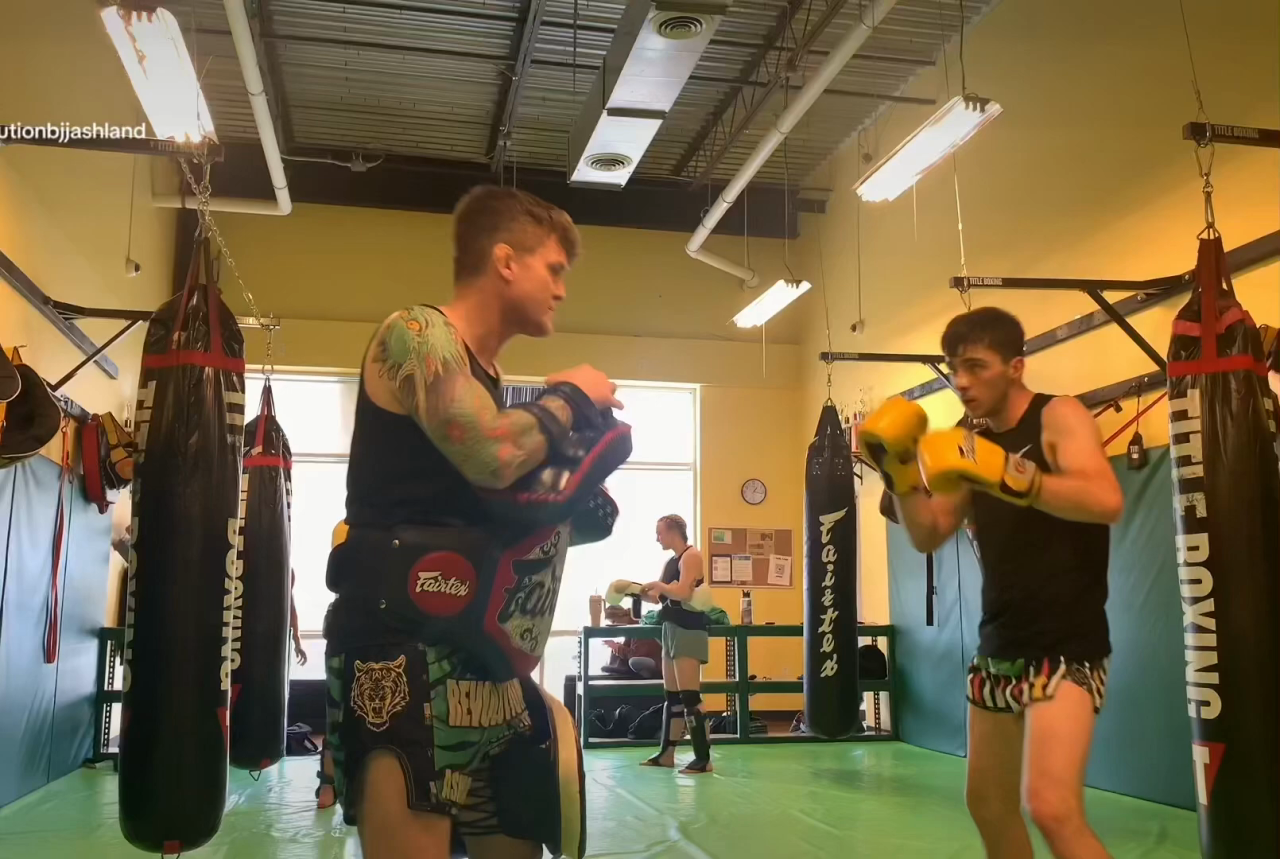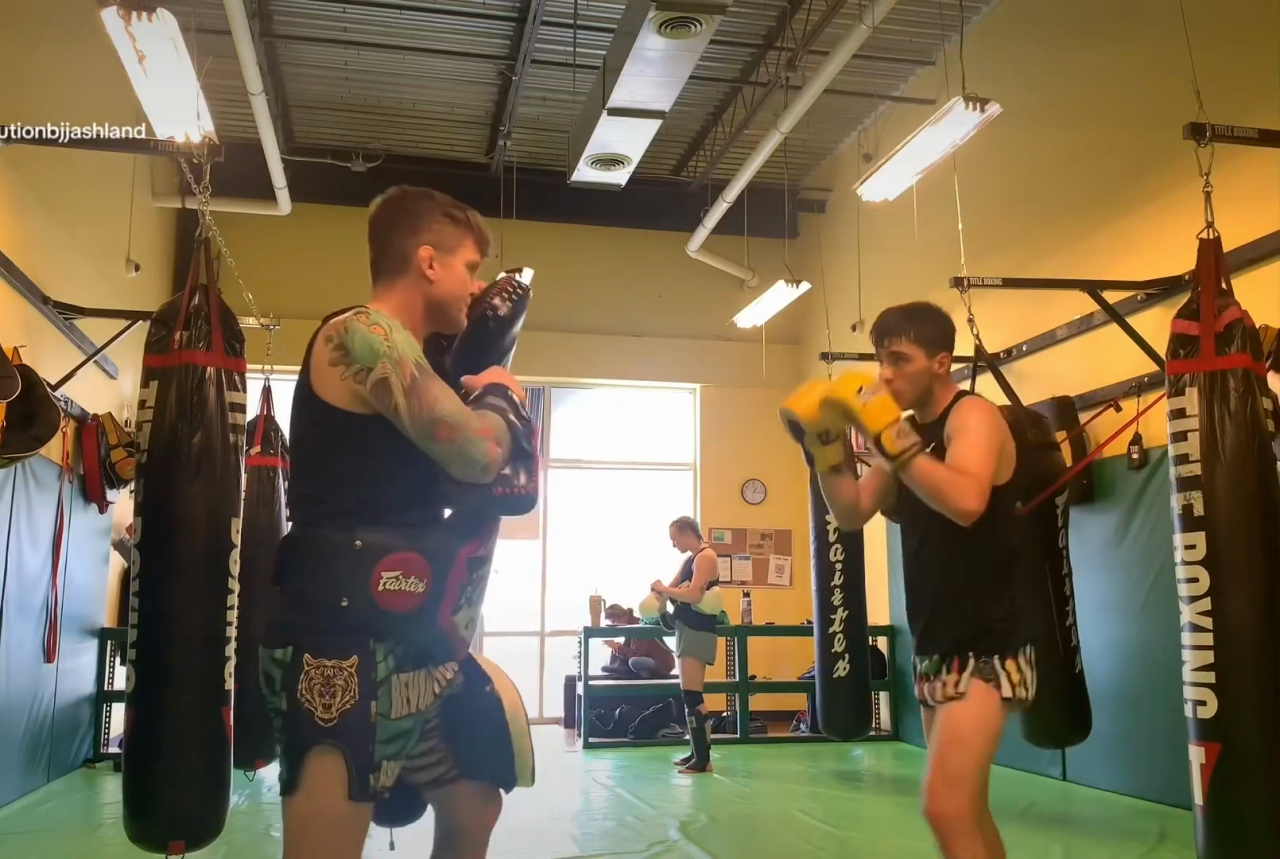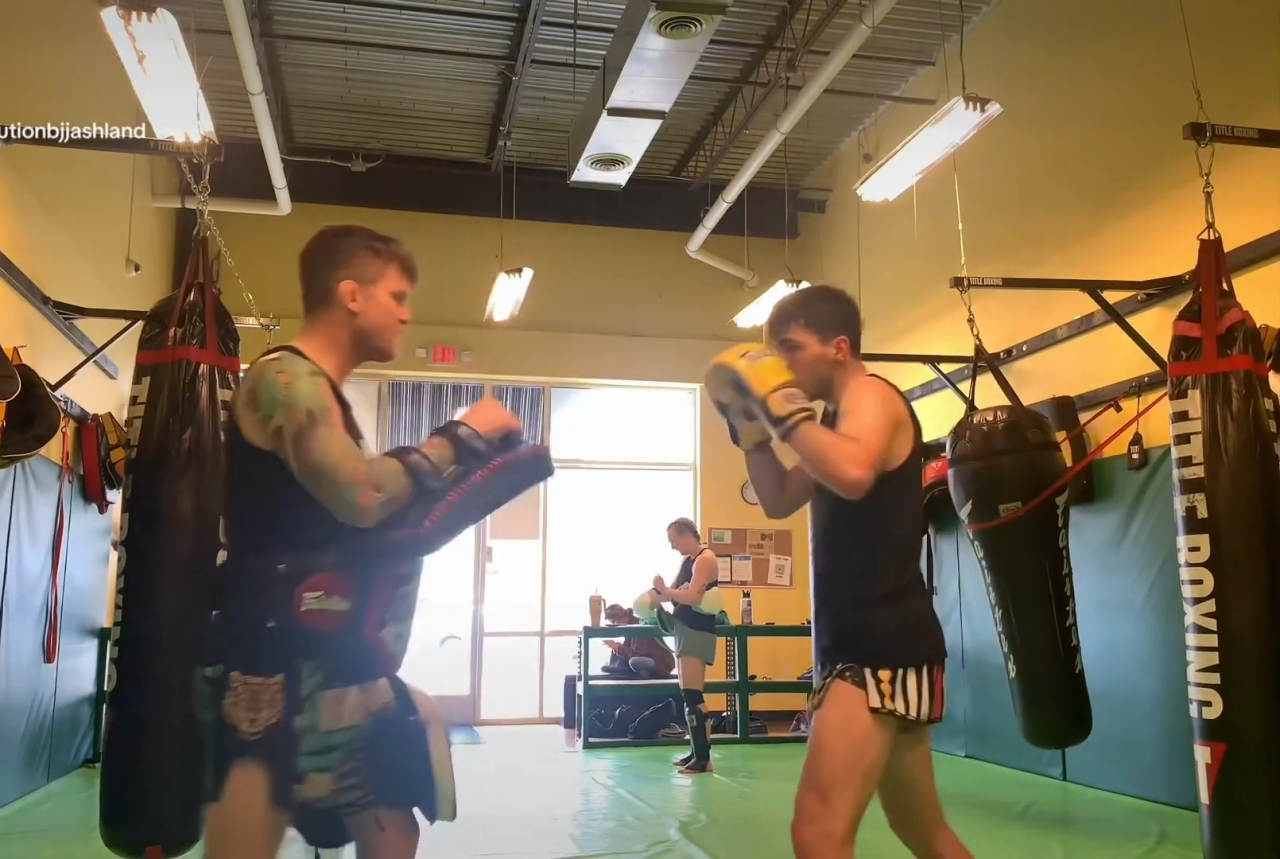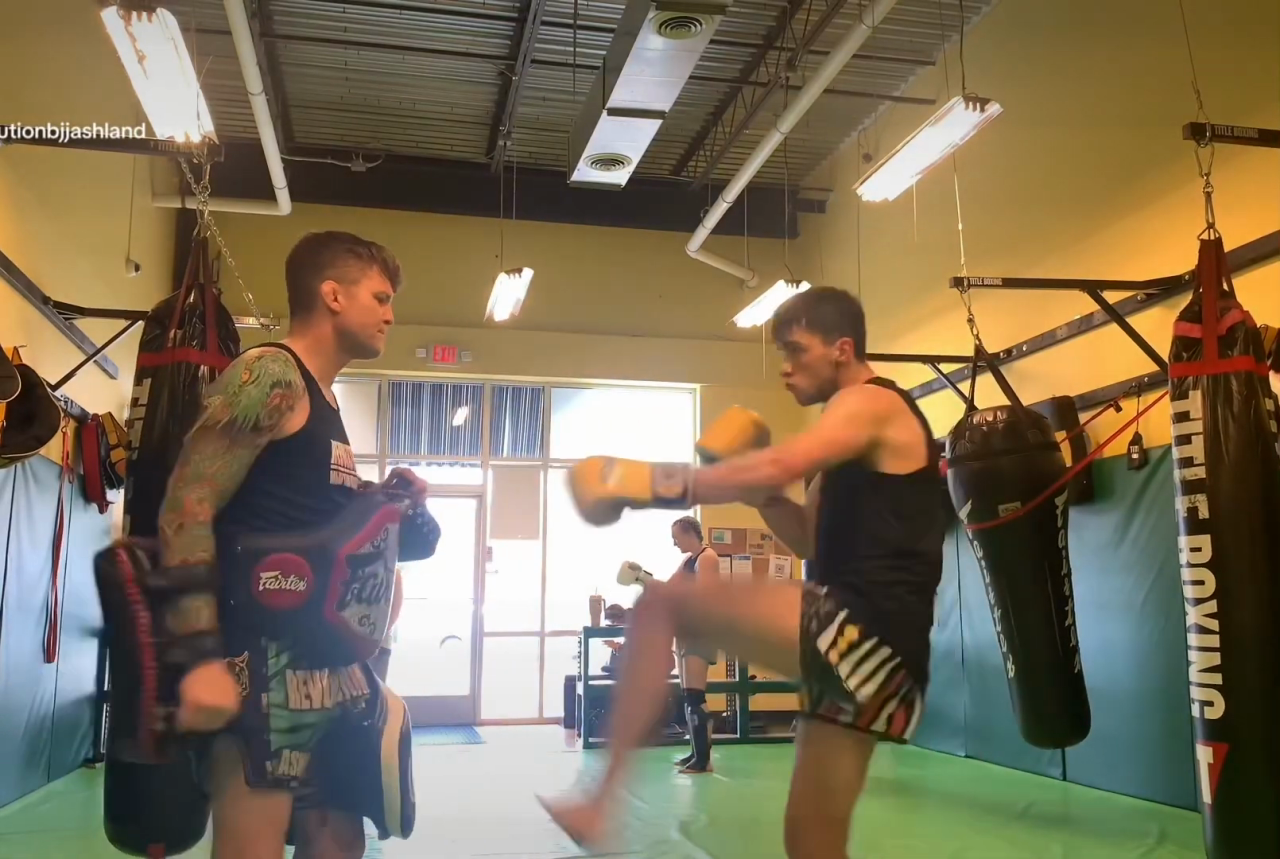
dt=0.7s
person 1, frame 1
left shoulder: (484, 374)
right shoulder: (419, 333)
right elbow: (492, 456)
right wrist: (570, 395)
left hip: (478, 654)
right hip: (405, 649)
person 1, frame 2
left shoulder: (394, 351)
right shoulder: (362, 333)
right elbow: (477, 454)
left wrist: (476, 370)
right wrist: (500, 392)
left hip: (400, 637)
right hip: (343, 639)
person 1, frame 3
left shoulder: (323, 394)
right shoulder: (281, 379)
right elbow: (361, 499)
right wrist: (461, 436)
left hip: (335, 663)
right hip: (276, 665)
person 1, frame 4
left shoulder: (321, 398)
right shoulder: (267, 377)
right elbow: (186, 511)
right wrist: (198, 657)
left hip: (319, 660)
right hip: (263, 653)
person 2, frame 1
left shoulder: (1062, 417)
right shoulder: (975, 443)
left elbow: (1107, 501)
right elbow: (929, 534)
left wrist: (1004, 474)
right wrist: (900, 469)
left hip: (1067, 646)
right hip: (1000, 648)
left knee: (1051, 807)
right knee: (987, 803)
person 2, frame 2
left shoulder: (974, 416)
right shoulder: (912, 431)
left elbow: (967, 502)
right elbow: (852, 513)
left wrist: (885, 433)
right wrist: (823, 443)
left hip: (985, 645)
right hip: (938, 646)
left knee: (949, 806)
right knee: (955, 803)
person 2, frame 3
left shoulder: (871, 397)
right shoulder: (837, 420)
left elbow: (851, 475)
right elbow: (778, 500)
left wrist: (788, 409)
right wrist: (749, 425)
left hip: (881, 650)
right hip: (873, 648)
person 2, frame 4
left shoulder: (869, 405)
right shoulder: (873, 422)
left elbow: (773, 469)
right elbow: (808, 538)
left wrist: (652, 483)
right wrist: (748, 477)
left hip: (853, 627)
right hip: (880, 653)
left knee: (662, 605)
left ankle: (600, 800)
person 3, frame 1
left shoulder: (691, 556)
right shoulder: (671, 562)
left elbow: (683, 593)
right elbow: (656, 596)
left wrist: (656, 585)
left hip: (689, 632)
right hip: (672, 631)
left knee: (689, 696)
right knee: (672, 695)
left ankle: (703, 759)
right ankle: (666, 753)
person 3, frame 2
left shoulder: (706, 557)
right shoulder: (690, 560)
left elbow: (694, 595)
right elbow: (673, 589)
left wrist: (664, 589)
right wrist: (660, 591)
left hip: (698, 633)
right hip: (686, 631)
left knee: (692, 696)
right knee: (689, 696)
left ankle: (704, 759)
right ankle: (697, 752)
person 3, frame 3
left shoulder: (705, 559)
right shoulder: (688, 561)
left elbow: (692, 597)
right elbow: (674, 593)
left wrist: (665, 591)
right wrist: (658, 593)
left hip: (698, 632)
right hip: (684, 630)
left knee: (692, 694)
right knee: (687, 695)
left ankle: (703, 759)
right ankle: (696, 752)
person 3, frame 4
left shoulder: (707, 557)
right shoulder: (688, 559)
left knee: (694, 694)
right knee: (687, 694)
left ankle: (703, 759)
right ankle: (697, 752)
